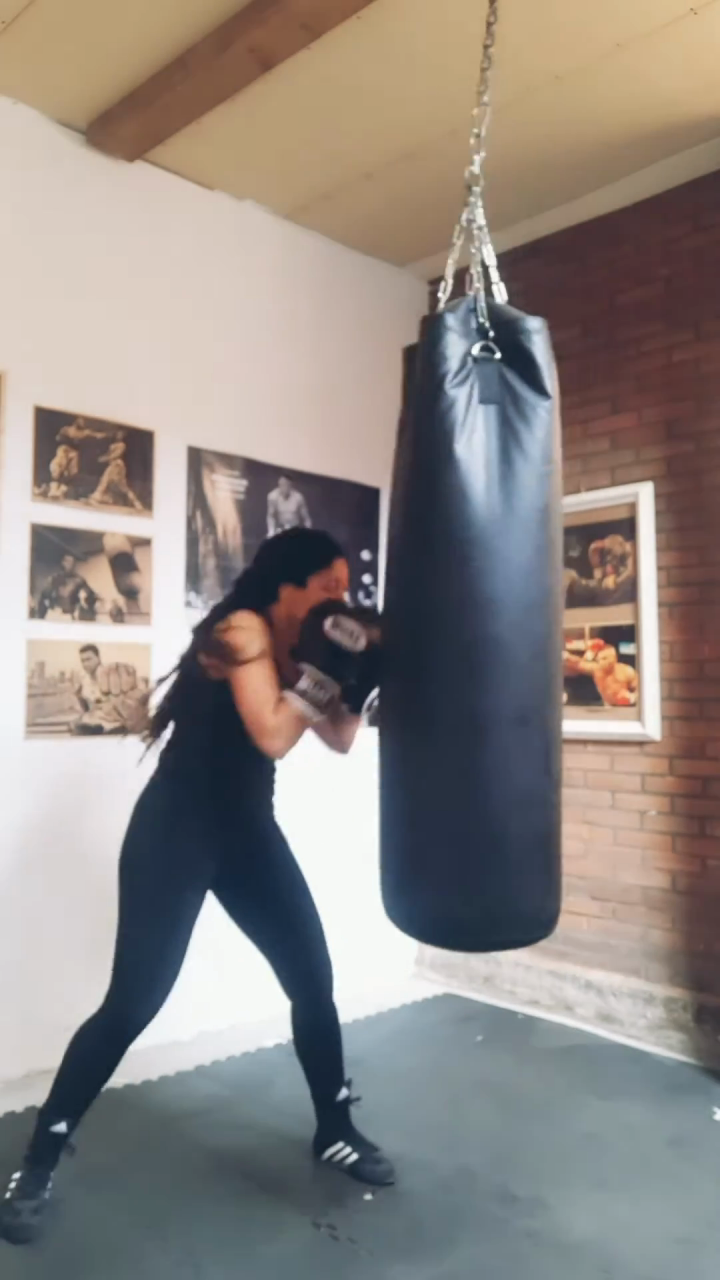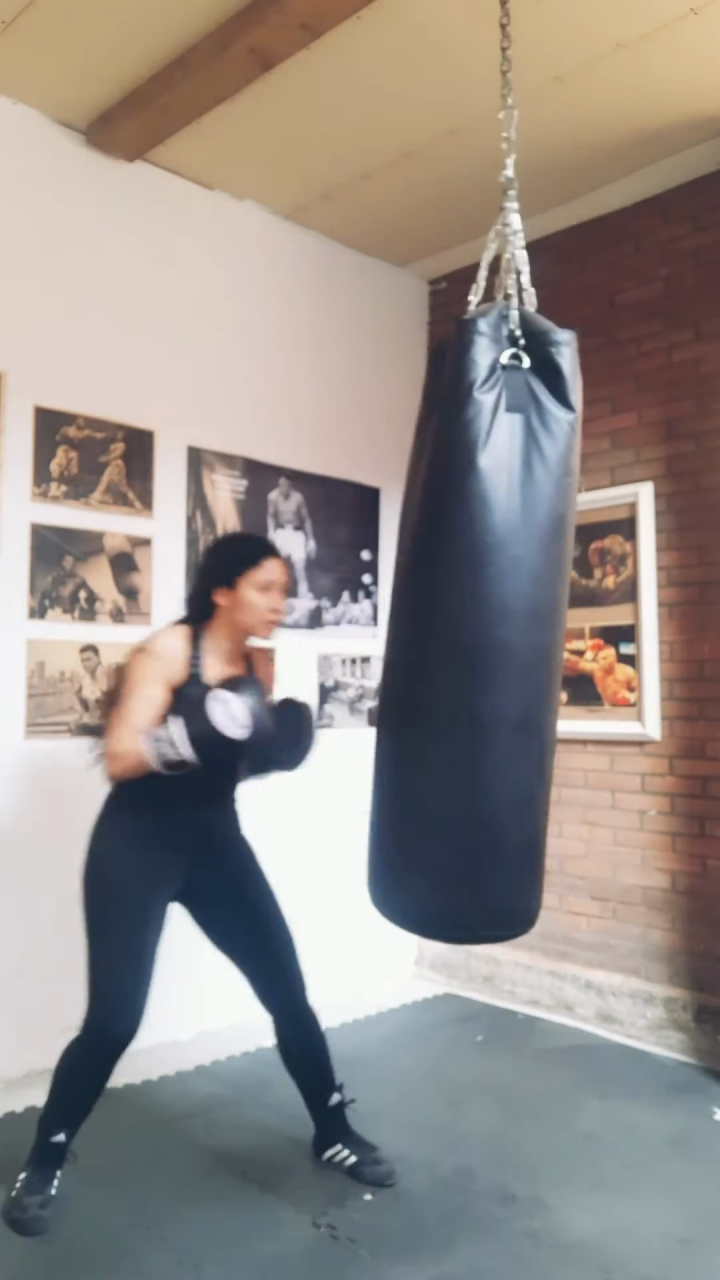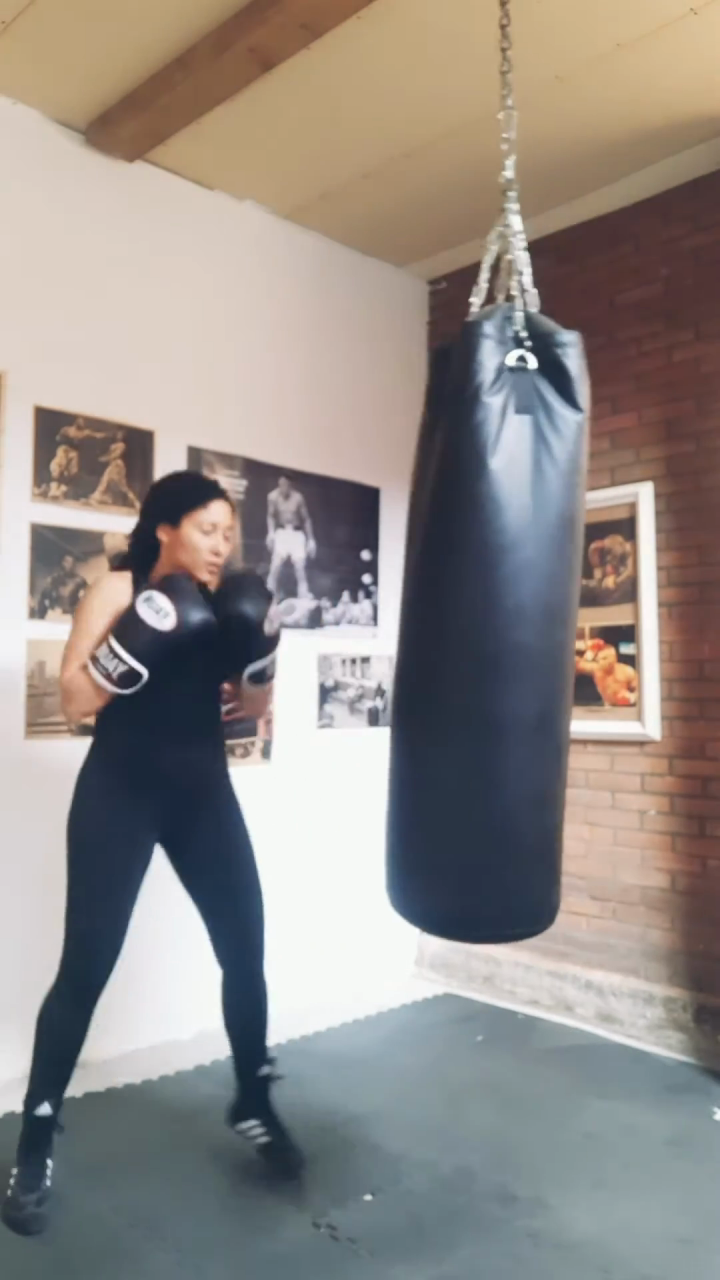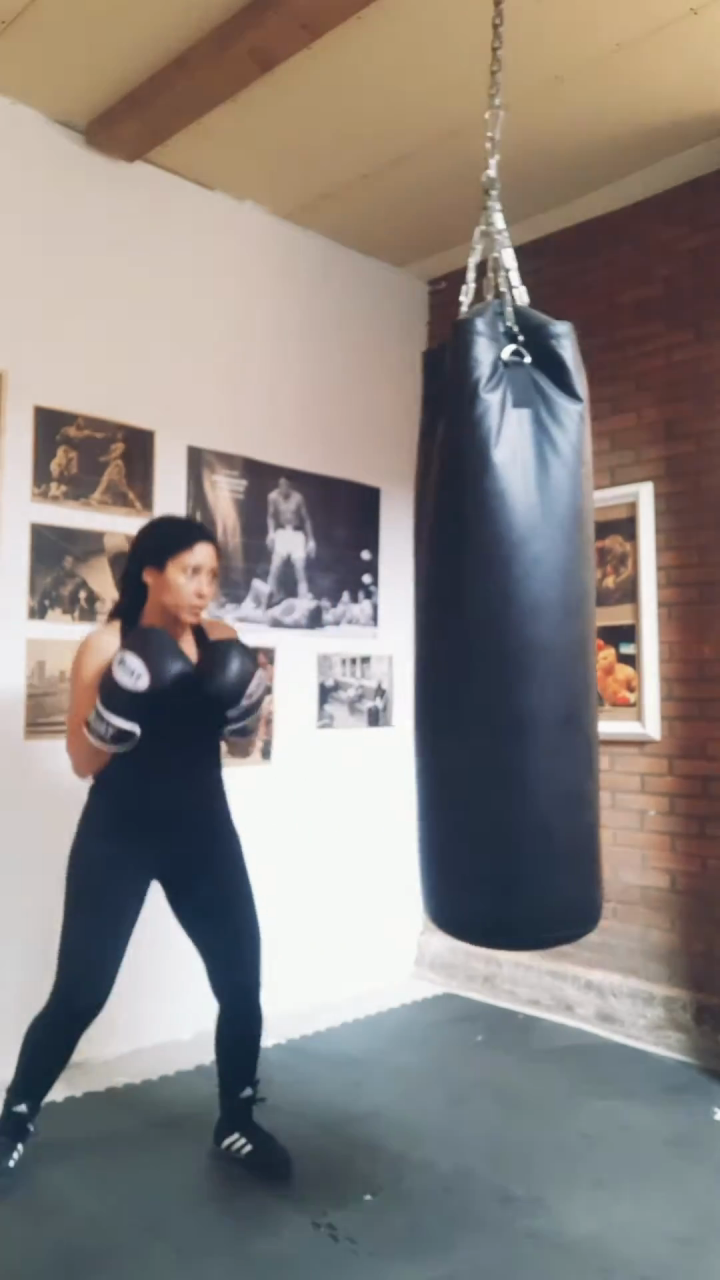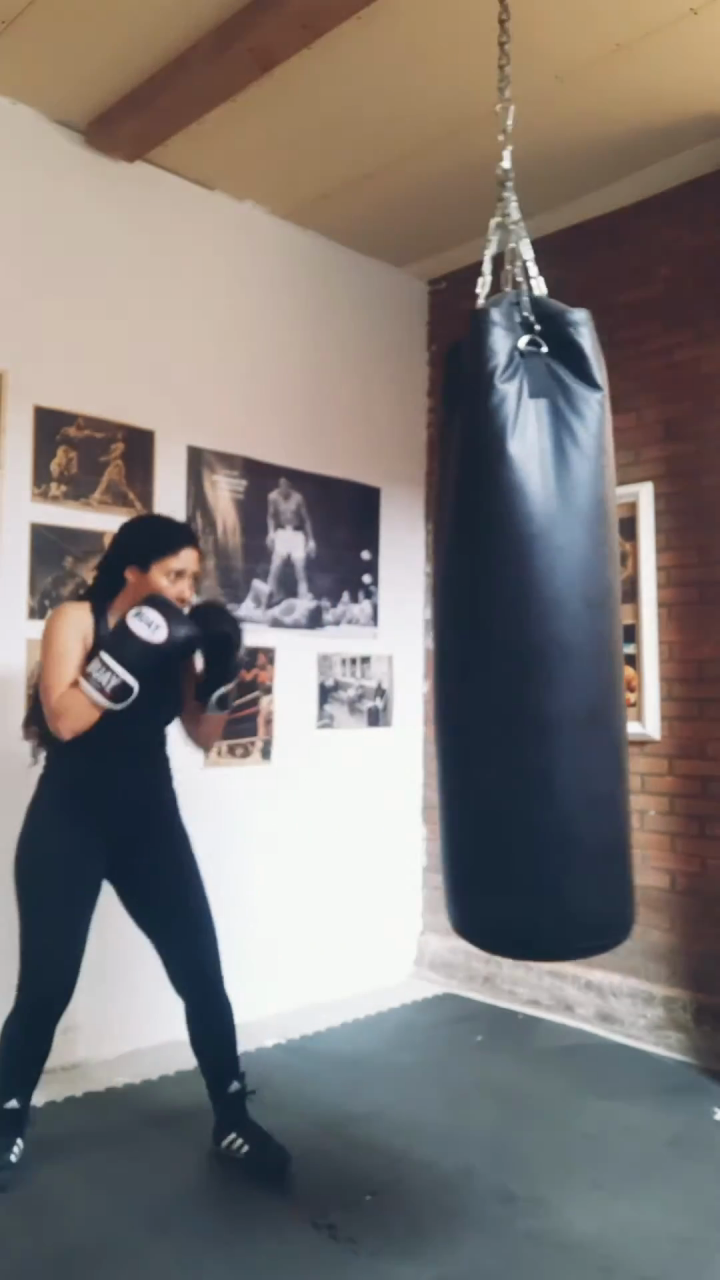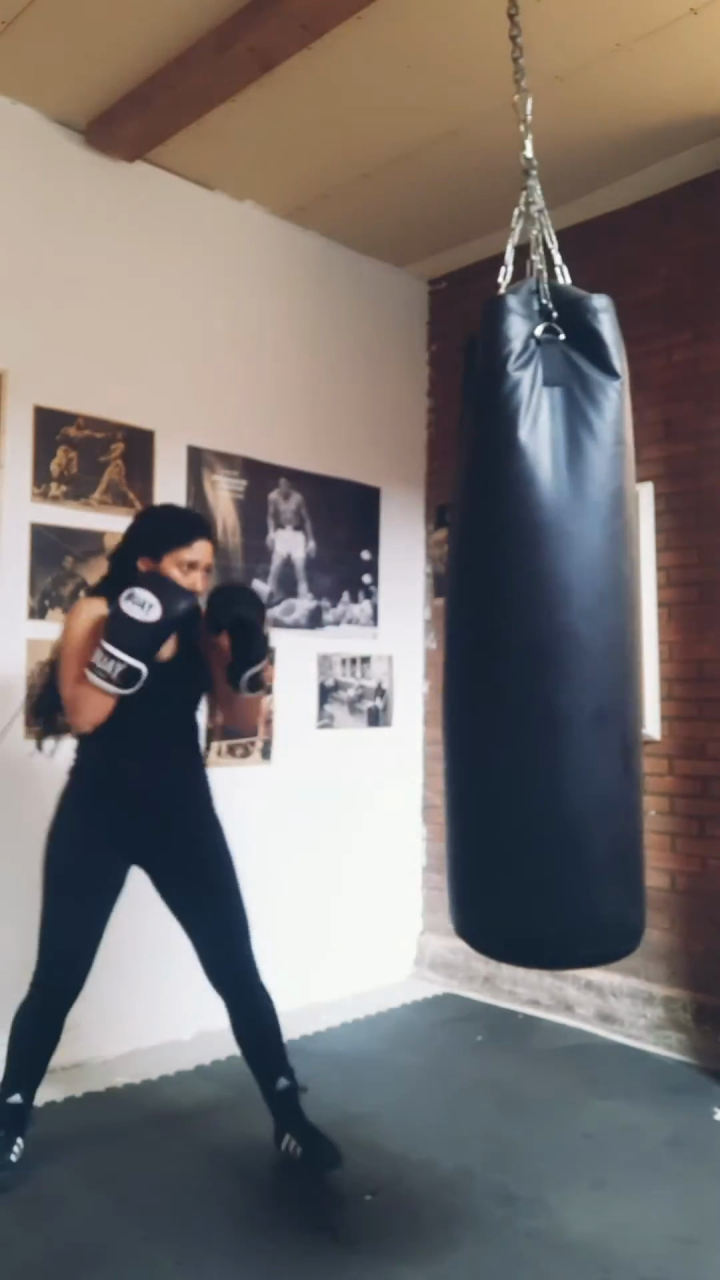
dt=0.3s
person 1, frame 1
left shoulder: (301, 646)
right shoulder: (245, 633)
left elbow: (341, 737)
right elbow: (272, 737)
left wrist: (357, 672)
right wrist: (327, 668)
left hip: (248, 829)
right hip: (176, 829)
left knee: (313, 979)
right knee: (132, 1003)
left ankle: (335, 1131)
person 1, frame 2
left shoulder: (252, 666)
right shoulder: (169, 650)
right elbow: (118, 758)
left wrist: (270, 746)
right wrist: (200, 730)
left hip: (214, 843)
right hip: (135, 844)
left knee: (287, 991)
right knee: (114, 1020)
left ankle: (333, 1133)
person 1, frame 3
left shoulder: (227, 602)
right shoulder: (116, 592)
left elbow: (256, 706)
right elbow: (76, 704)
left wrist: (261, 642)
right wrist: (142, 634)
left hip: (204, 791)
right hip: (120, 792)
left knee: (246, 954)
right knee: (87, 969)
left ankle: (254, 1107)
person 1, frame 4
left shoulder: (222, 642)
right shoulder: (107, 645)
left elbow: (243, 745)
right elbow: (84, 762)
left wrist: (246, 695)
right wrist: (127, 696)
left hip: (203, 830)
right hip: (119, 834)
left knee: (241, 985)
right knee: (78, 996)
left ankle: (237, 1122)
person 1, frame 5
left shoulder: (176, 635)
right shoulder: (76, 621)
left elbow: (206, 735)
right elbow: (64, 720)
left wrist: (221, 669)
right wrist: (129, 651)
left hip: (150, 823)
right hip: (67, 826)
left knee: (202, 976)
left ankle: (232, 1121)
person 1, frame 6
left shoulder: (204, 627)
right shoulder: (96, 616)
left elbow: (242, 723)
right elbow: (81, 716)
left wrist: (247, 653)
right wrist: (131, 637)
left hip: (182, 814)
right hip: (97, 817)
left knee: (236, 970)
right knee: (58, 978)
left ankle: (289, 1116)
